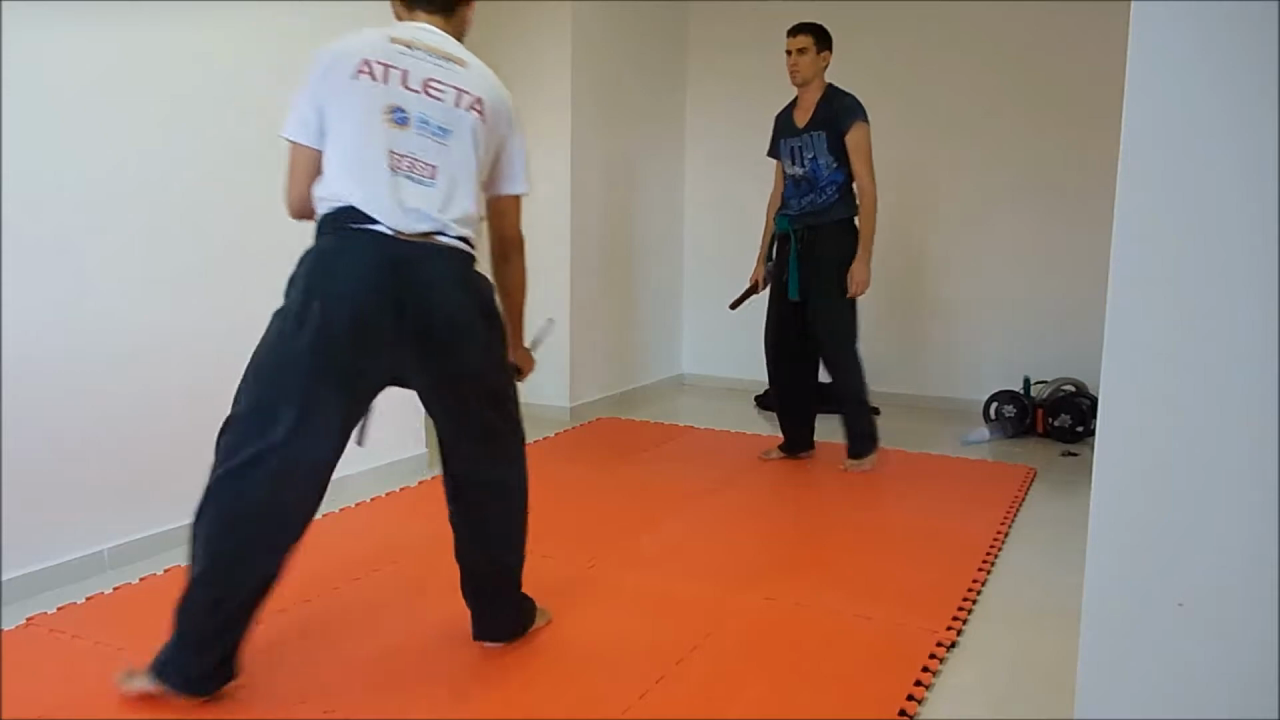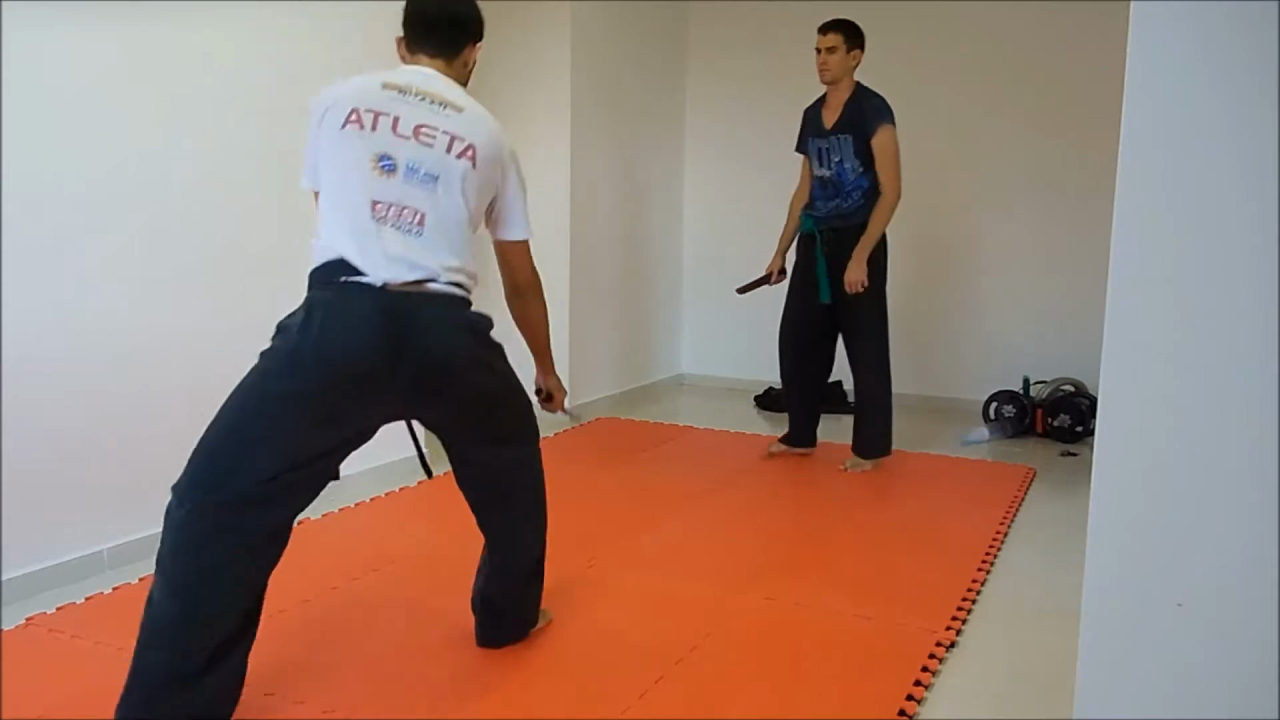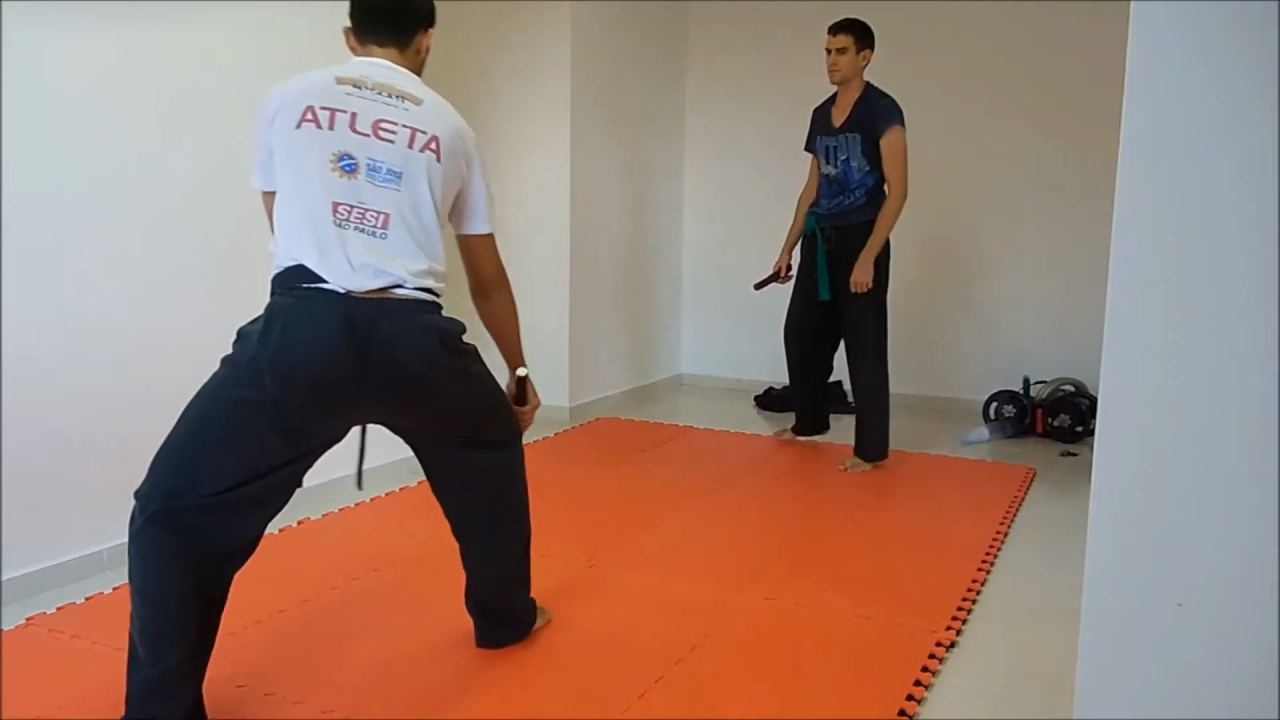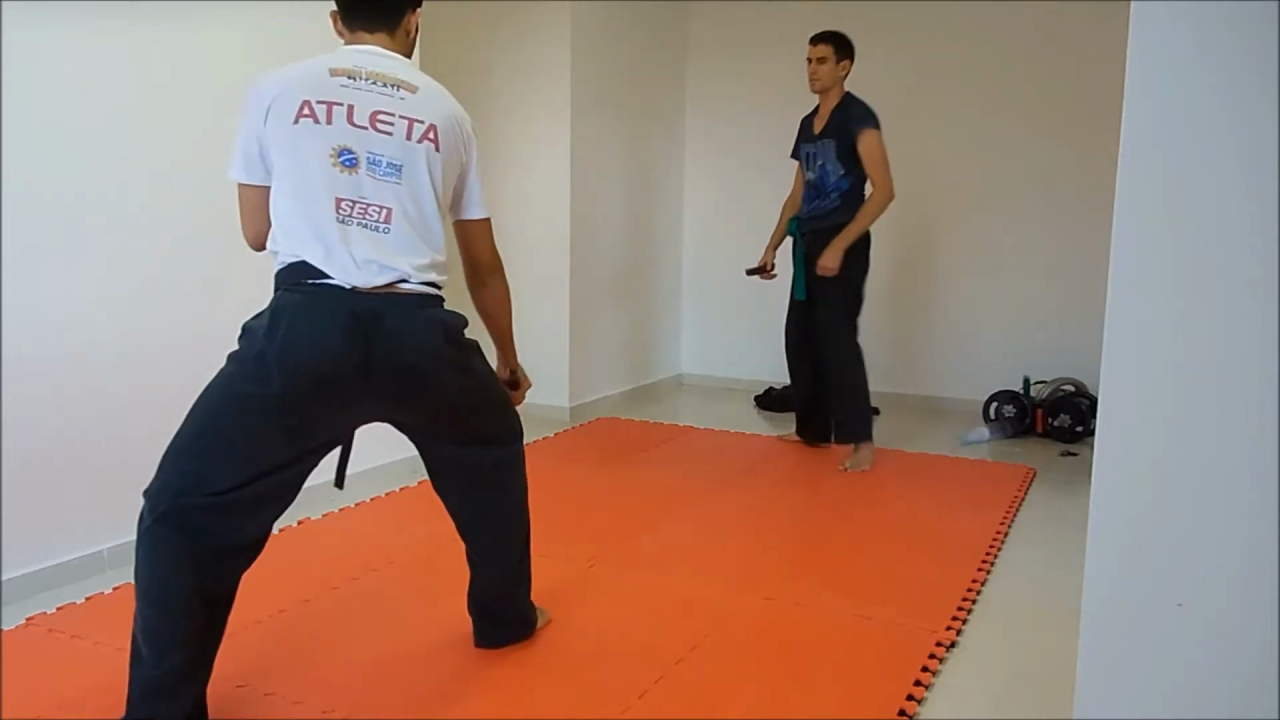
dt=0.3s
person 1, frame 1
right shoulder: (488, 90)
left elbow: (300, 200)
right elbow: (506, 239)
right wrist: (512, 337)
left hip: (346, 274)
right hip: (444, 284)
left knee: (262, 458)
right knee: (489, 452)
left ankle: (193, 663)
right ankle: (501, 614)
person 1, frame 2
left shoulder: (337, 101)
right shoulder: (487, 134)
right elbow: (521, 281)
right wrist: (546, 371)
left hip: (338, 322)
right hip: (440, 332)
left knee: (219, 497)
right knee: (508, 457)
right ankle: (507, 615)
person 1, frame 3
left shoulder: (288, 99)
right shoulder: (449, 126)
right elbow: (488, 279)
right wrist: (518, 377)
left hip: (304, 331)
right hip: (410, 337)
left knee: (176, 509)
right knee: (491, 454)
right ankle: (505, 615)
person 1, frame 4
left shoulder: (278, 90)
right shoulder: (446, 111)
left elbow: (257, 232)
right elbow: (483, 266)
right wrist: (508, 364)
left hip: (308, 328)
right hip: (416, 333)
left knee: (185, 509)
right knee: (492, 452)
right ankle: (504, 616)
person 2, frame 1
left shoulder: (845, 109)
right shoulder: (783, 120)
left elbow: (866, 188)
left wrist: (862, 257)
right wrist: (763, 257)
left hip: (831, 241)
right hip: (791, 243)
left knee: (835, 343)
right knee: (783, 345)
left ankle: (862, 445)
right ankle: (797, 440)
person 2, frame 2
left shoulder: (873, 111)
right shoulder: (811, 115)
left elbow: (890, 191)
left wrist: (861, 256)
right wrist: (781, 250)
left hip: (856, 243)
right hip: (815, 243)
left knee: (865, 347)
right knee: (798, 339)
left ankle: (870, 447)
right ankle: (801, 435)
person 2, frame 3
left shoulder: (882, 111)
right shoulder: (821, 114)
left elbow: (897, 191)
left wrist: (868, 257)
right wrist: (788, 247)
left hip: (859, 240)
right hip: (820, 240)
left knee: (864, 346)
right knee: (802, 333)
left ankle: (870, 449)
right ankle: (810, 421)
person 2, frame 4
left shoulder: (858, 117)
right shoulder: (808, 124)
left elbow: (882, 191)
left wrist: (840, 245)
right wrist: (773, 245)
left hip: (841, 242)
right hip: (808, 241)
left knee: (836, 335)
right knee: (801, 338)
left ankle: (859, 439)
right ankle: (813, 428)
